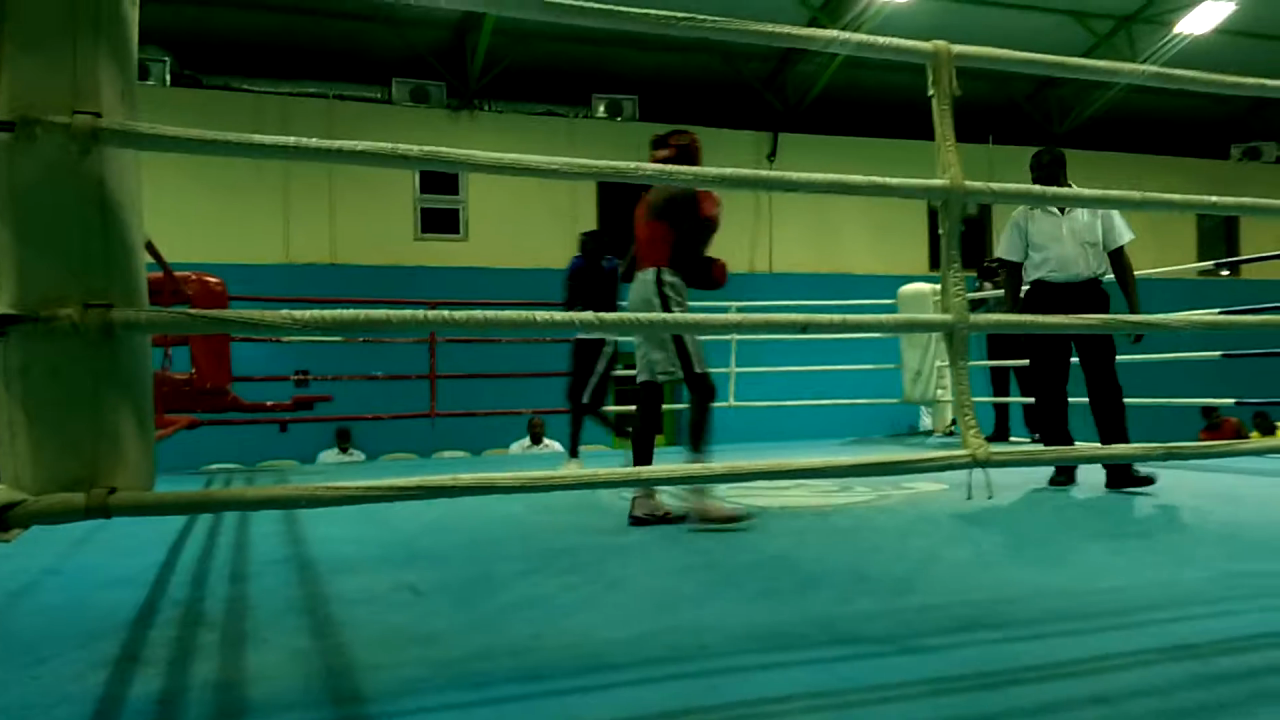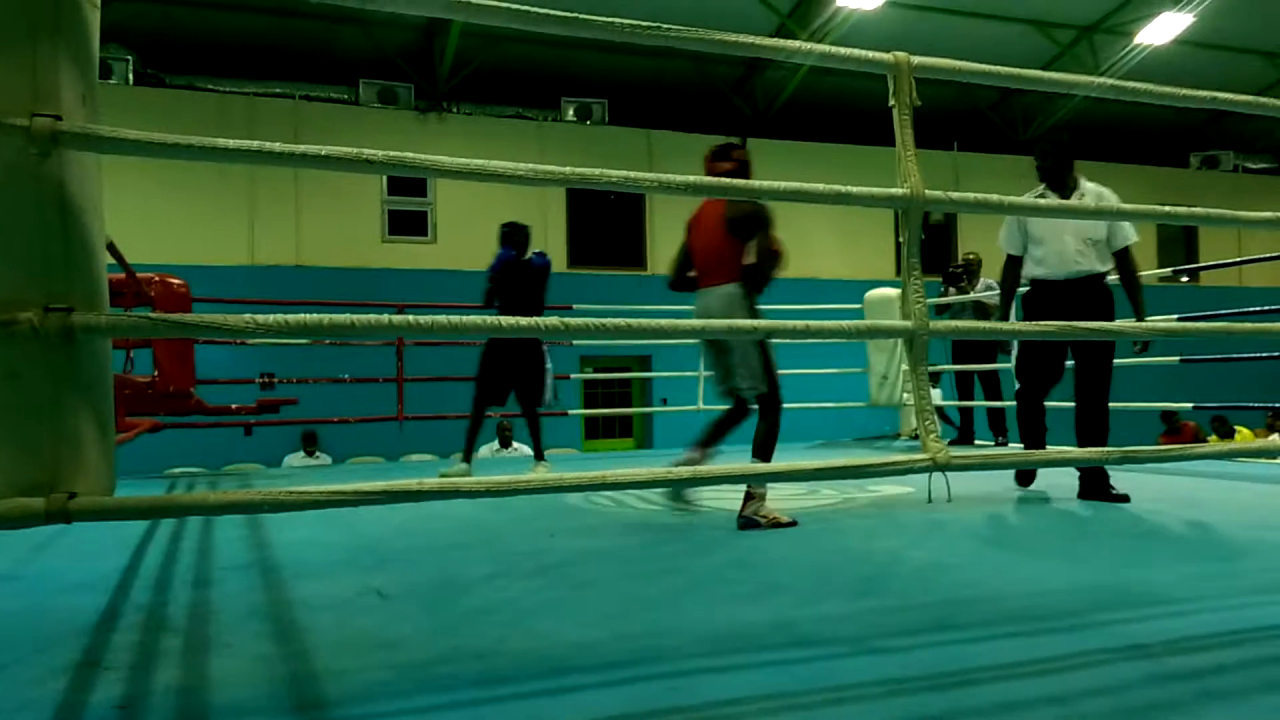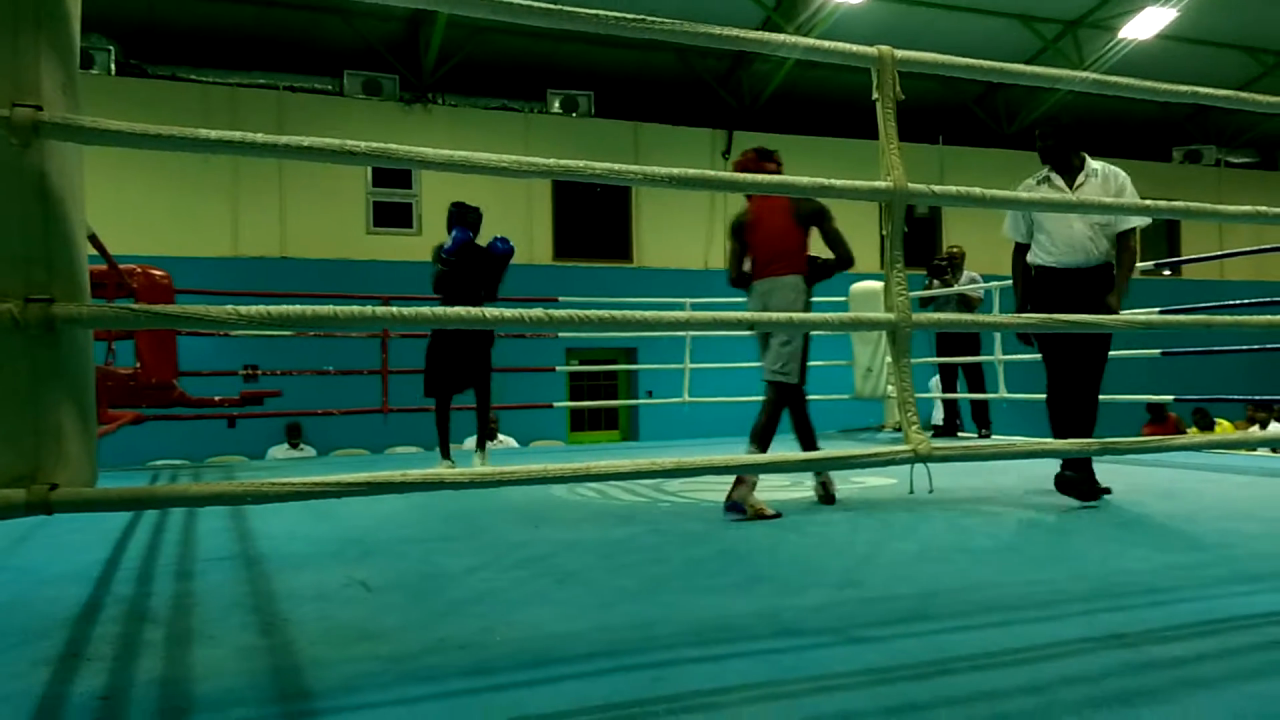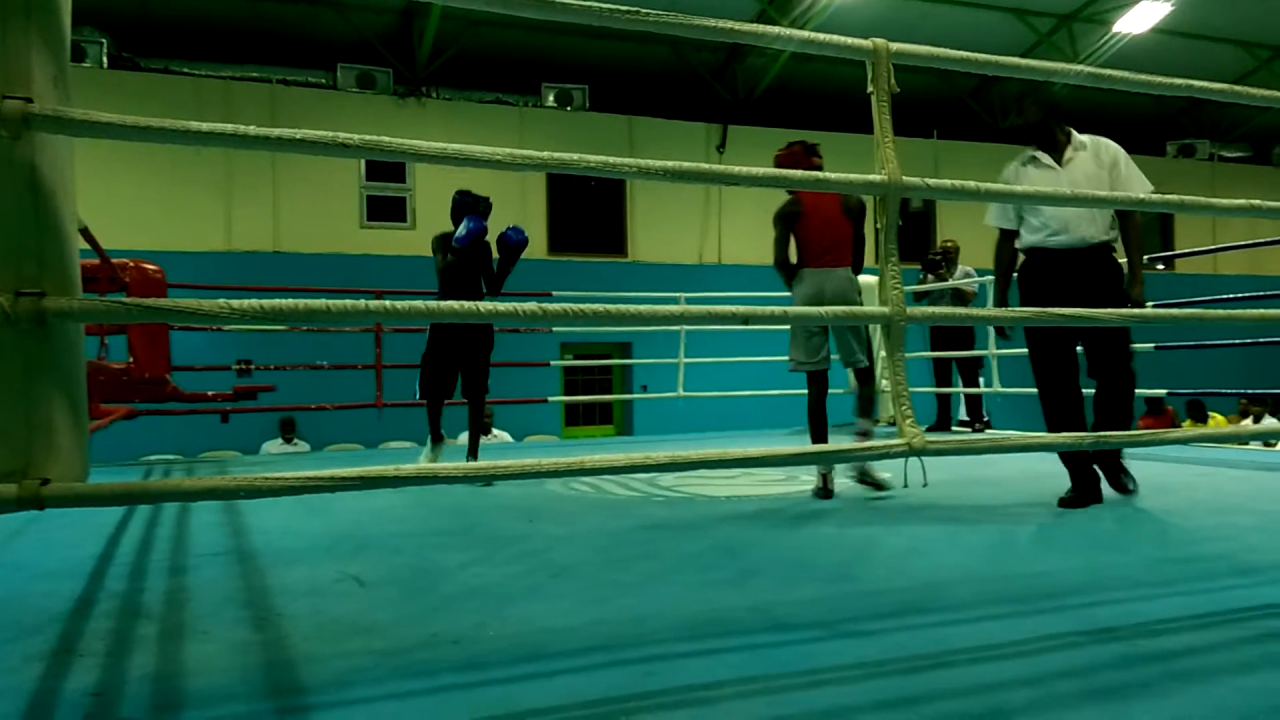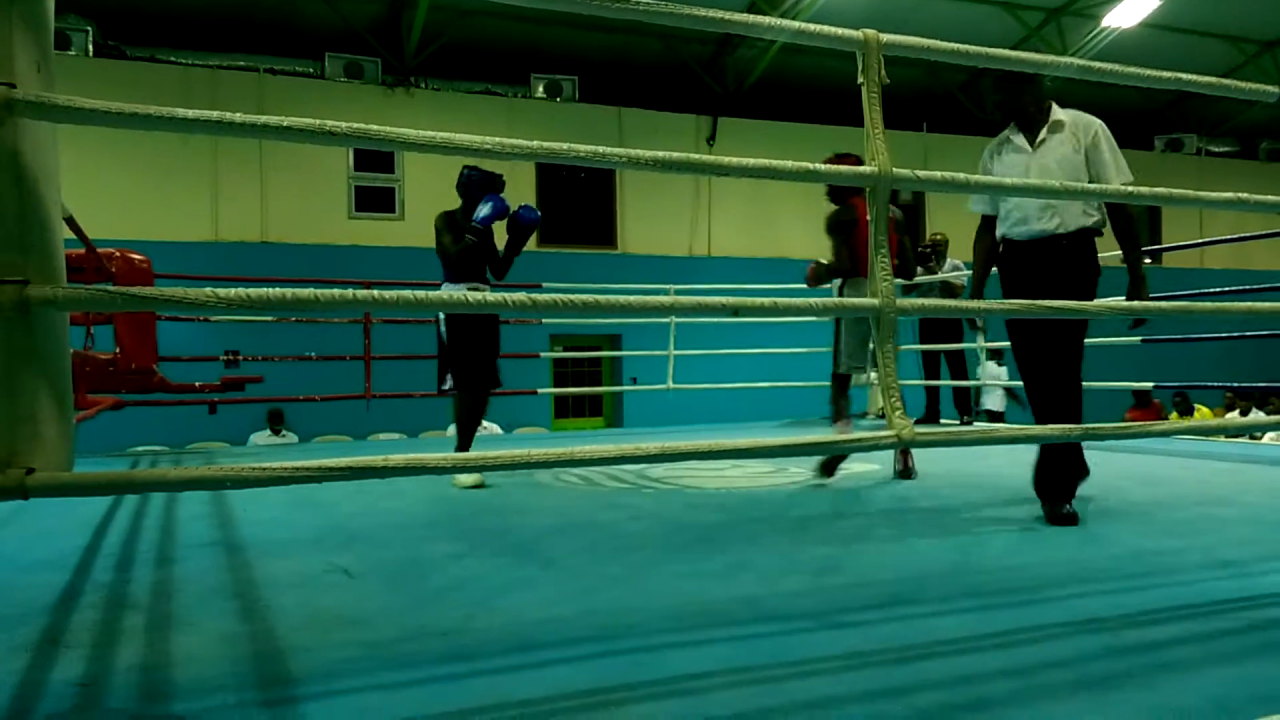
dt=0.4s
person 1, frame 1
left shoulder: (1097, 206)
right shoulder: (1024, 216)
left elbow: (1119, 257)
right elbow: (1013, 271)
left wrist: (1134, 307)
left hip: (1090, 297)
right hip: (1045, 301)
left knee: (1104, 382)
right knee: (1049, 388)
left ankle: (1119, 466)
right ankle: (1064, 463)
person 1, frame 2
left shoulder: (1103, 199)
left elbow: (1124, 259)
right elbow: (1013, 264)
left wrist: (1140, 315)
right wrist: (1003, 318)
left hip: (1092, 298)
right hip: (1044, 299)
left knee: (1094, 391)
right knee: (1033, 384)
left ankle: (1093, 479)
right ankle: (1032, 454)
person 1, frame 3
left shoulder: (1113, 180)
right shoulder: (1030, 190)
left elbow: (1127, 242)
right elbow: (1021, 251)
left wrist: (1117, 293)
right wrist: (1021, 308)
left hip: (1097, 285)
right hip: (1051, 287)
left knee: (1087, 382)
right knee: (1063, 376)
left ankle: (1079, 464)
right ankle: (1073, 467)
person 1, frame 4
left shoulder: (1104, 152)
right shoulder: (1016, 171)
left elbow: (1130, 216)
right elbow: (1007, 239)
left wrist: (1136, 277)
right wrist: (1000, 299)
left hip: (1098, 267)
right hip: (1042, 273)
left knee: (1114, 367)
right knee: (1055, 378)
left ankle: (1107, 453)
right ankle: (1082, 477)
person 1, frame 5
left shoulder: (1085, 129)
right shoulder: (996, 151)
left elbow: (1117, 204)
right elbow: (988, 224)
left wrist: (1136, 275)
right wrist: (976, 285)
left hip: (1071, 256)
right hip: (1018, 263)
left knee: (1059, 368)
right knee: (1036, 374)
left ankle: (1055, 485)
right ankle: (1069, 464)
person 2, frame 1
left shoulder: (652, 198)
right shoulder: (680, 194)
left elbow: (629, 268)
right elbow: (684, 257)
right wrist: (709, 221)
left hip: (643, 291)
right hip: (662, 292)
left knee: (650, 396)
right knee: (702, 389)
left ankle: (644, 500)
right ankle: (699, 497)
person 2, frame 2
left shoulder: (698, 216)
right shoulder: (750, 209)
left elbow: (676, 280)
right elbow: (763, 269)
right wrist: (771, 258)
left hip: (704, 307)
right hip: (734, 304)
left knee: (740, 403)
right knee: (769, 402)
left ankle: (686, 465)
right ankle: (754, 505)
person 2, frame 3
left shoulder: (743, 219)
right shoulder: (807, 207)
left elbow: (735, 277)
right elbow: (845, 259)
right wrist: (817, 267)
left hip: (759, 298)
right hip: (790, 294)
left knee: (793, 390)
right knee: (778, 391)
left ankle: (821, 477)
right ankle: (742, 488)
person 2, frame 4
left shoulder: (788, 209)
right shoulder: (853, 202)
left elbow: (780, 262)
right elbow: (857, 262)
left hip: (807, 288)
right hip: (842, 285)
left knee: (817, 382)
right knee: (865, 373)
left ankle: (824, 474)
person 2, frame 5
left shoulder: (841, 217)
right shoulder: (893, 214)
left elbow: (843, 267)
right elbow: (908, 271)
left wrist: (820, 272)
left hip: (856, 294)
left knee: (841, 377)
left ankle: (841, 432)
right ankle: (903, 455)
person 3, frame 1
left shoulder: (610, 273)
right shoulder: (583, 272)
left elbow: (610, 310)
right elbow: (569, 308)
left wrist: (606, 280)
right wrist: (572, 283)
left hip: (601, 340)
right hip: (584, 340)
left knee: (581, 401)
right knee: (583, 403)
left ankle: (574, 456)
right ankle: (630, 437)
person 3, frame 2
left shoulder: (534, 269)
right shoulder: (502, 267)
left elbow: (538, 309)
right elbow: (488, 302)
left wrist: (539, 282)
right wrist: (496, 277)
left hip: (527, 338)
right hip: (501, 336)
left knee: (528, 404)
right knee: (480, 400)
left ankle: (540, 459)
right ankle: (465, 462)
person 3, frame 3
left shoulder: (483, 253)
right shoulder: (441, 250)
left elbow: (490, 296)
right elbow: (437, 287)
left wrist: (498, 269)
right wrist: (448, 257)
left knee: (482, 385)
right knee: (442, 394)
left ankle: (481, 449)
right ankle: (446, 457)
person 3, frame 4
left shoulder: (483, 246)
right shoulder: (442, 241)
left elbow: (493, 290)
right elbow: (443, 278)
left wrist: (507, 261)
right wrist: (459, 247)
left hip: (476, 320)
right hip: (445, 319)
left knee: (477, 391)
right knee: (436, 391)
left ankle: (472, 459)
right ankle: (435, 438)
person 3, frame 5
left shoulder: (486, 226)
right shoulder: (446, 220)
left elbow: (499, 272)
right elbow: (454, 258)
left wrist: (516, 240)
right wrist: (477, 228)
left knee: (483, 386)
right knee: (465, 383)
left ankle: (465, 449)
right ankle: (461, 458)
person 4, frame 1
right shoulder: (988, 283)
right elbow: (973, 306)
left wrist: (1004, 286)
right wrist: (981, 282)
left hip: (1018, 336)
right hip: (995, 337)
left knee: (1027, 383)
right knee: (999, 385)
left ankle: (1035, 429)
right ankle: (1001, 429)
person 4, frame 2
left shoulder: (989, 285)
right shoulder: (953, 288)
left elbow: (991, 310)
right elbow: (938, 311)
left wrist: (969, 292)
right wrist: (947, 287)
left hip: (983, 341)
right hip: (960, 342)
left knee: (991, 389)
right knee: (963, 390)
left ankle: (1000, 433)
right ankle: (966, 433)
person 4, frame 3
left shoulder: (973, 278)
right shoulder: (937, 280)
left elbow: (974, 303)
right elbow: (923, 304)
left wrist: (953, 285)
right wrist: (931, 280)
left hip: (966, 334)
right hip: (944, 335)
left knee: (975, 382)
right knee: (947, 382)
left ankle: (983, 425)
right ankle: (950, 424)
person 4, frame 4
left shoulder: (967, 272)
right shoulder: (931, 274)
left elbow: (968, 297)
right elbow: (917, 297)
left wrist: (947, 279)
right wrist: (925, 274)
left hip: (960, 328)
right hip: (938, 329)
left knee: (969, 376)
right knee: (941, 377)
left ankle: (977, 419)
right ankle: (943, 419)
person 4, frame 5
left shoulder: (955, 265)
right shoulder: (920, 267)
left elbow: (957, 290)
right elbow: (906, 290)
left wrist: (936, 272)
right wrist: (914, 267)
left hip: (949, 321)
right hip: (927, 322)
left knee: (957, 369)
right knee: (930, 370)
left ankle: (965, 413)
right ankle: (931, 412)
